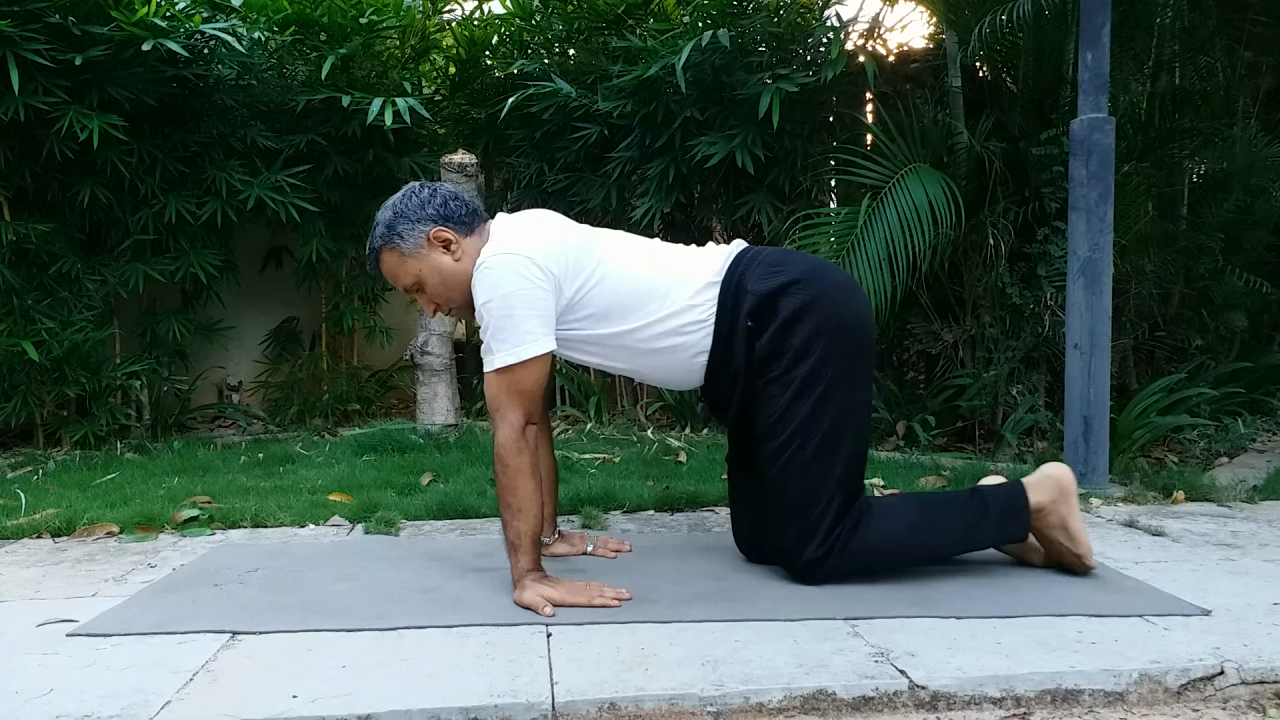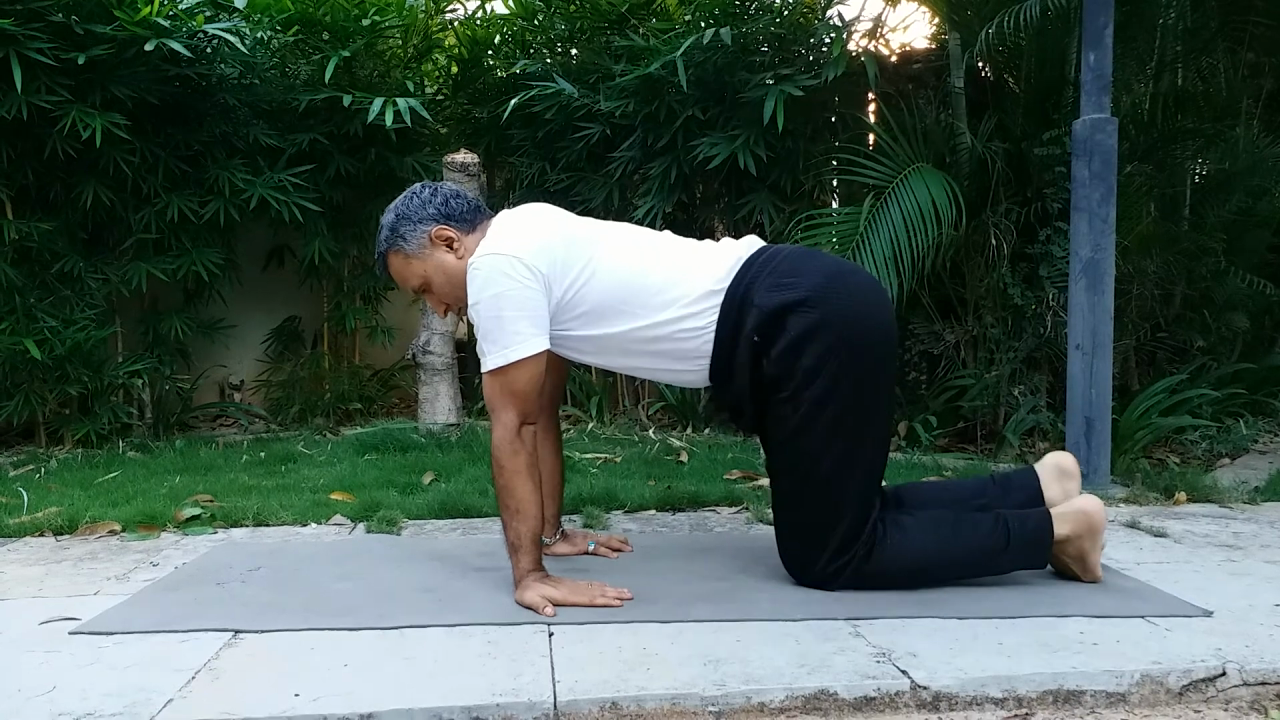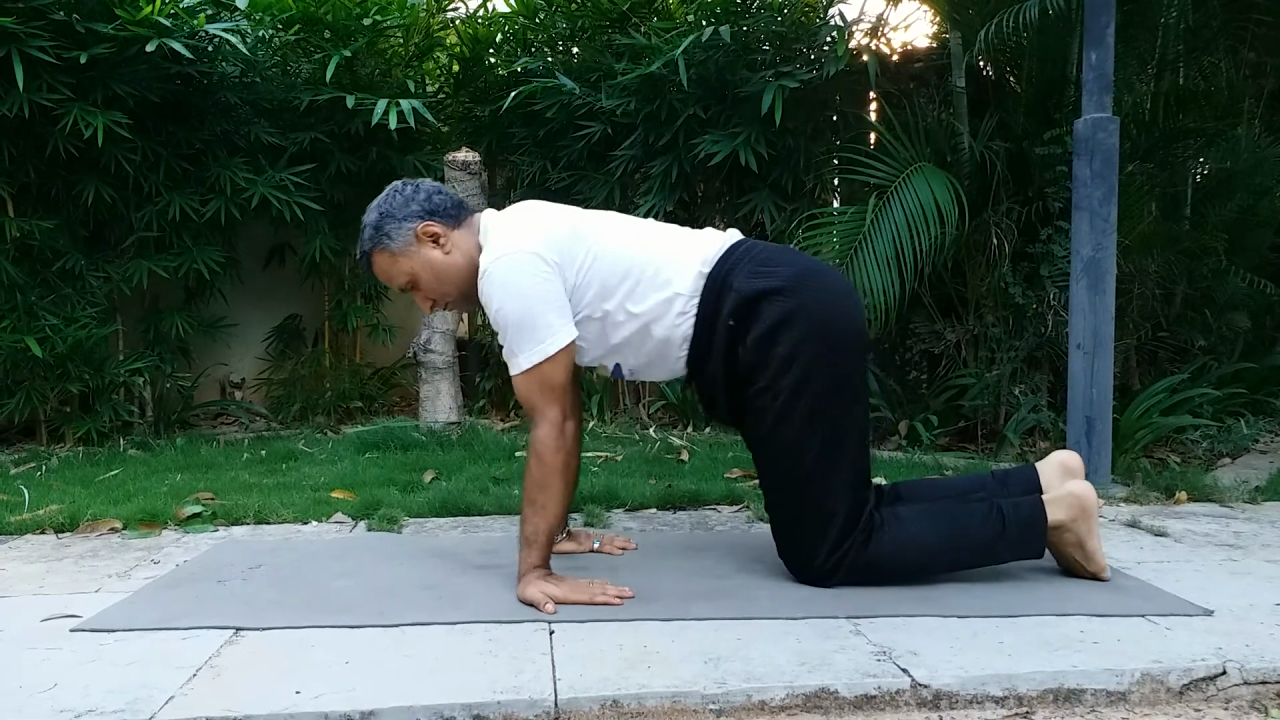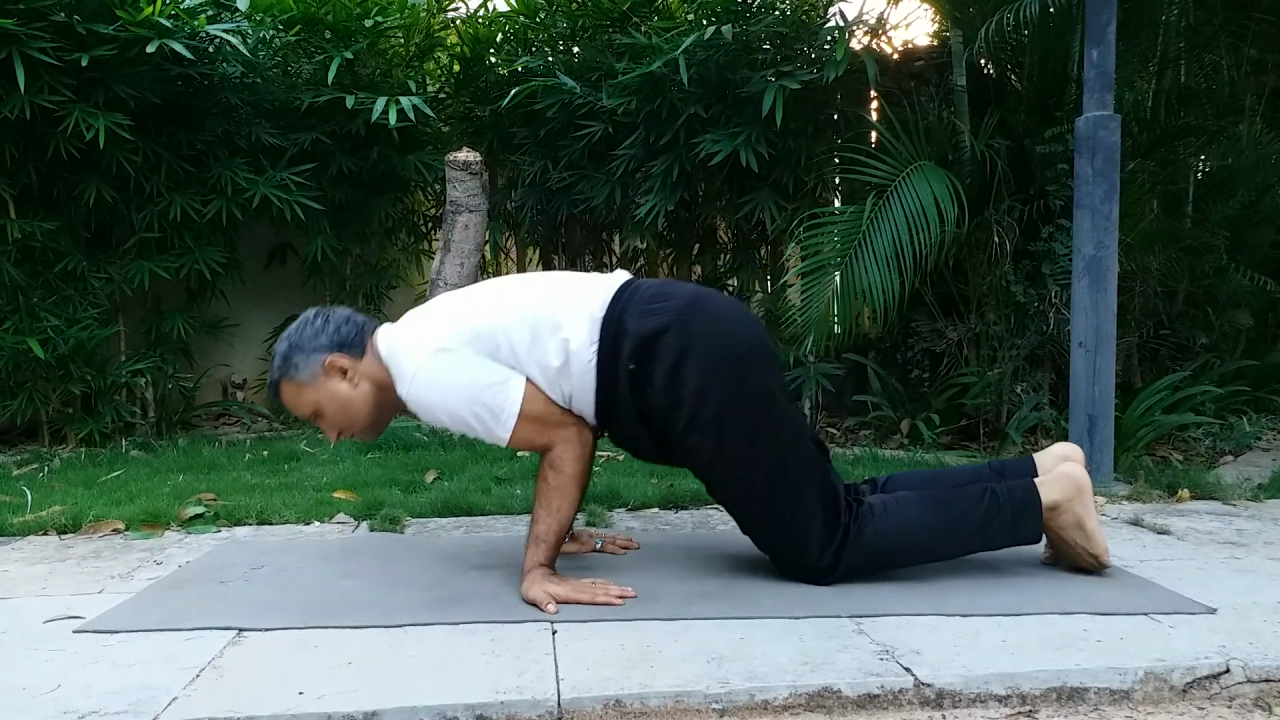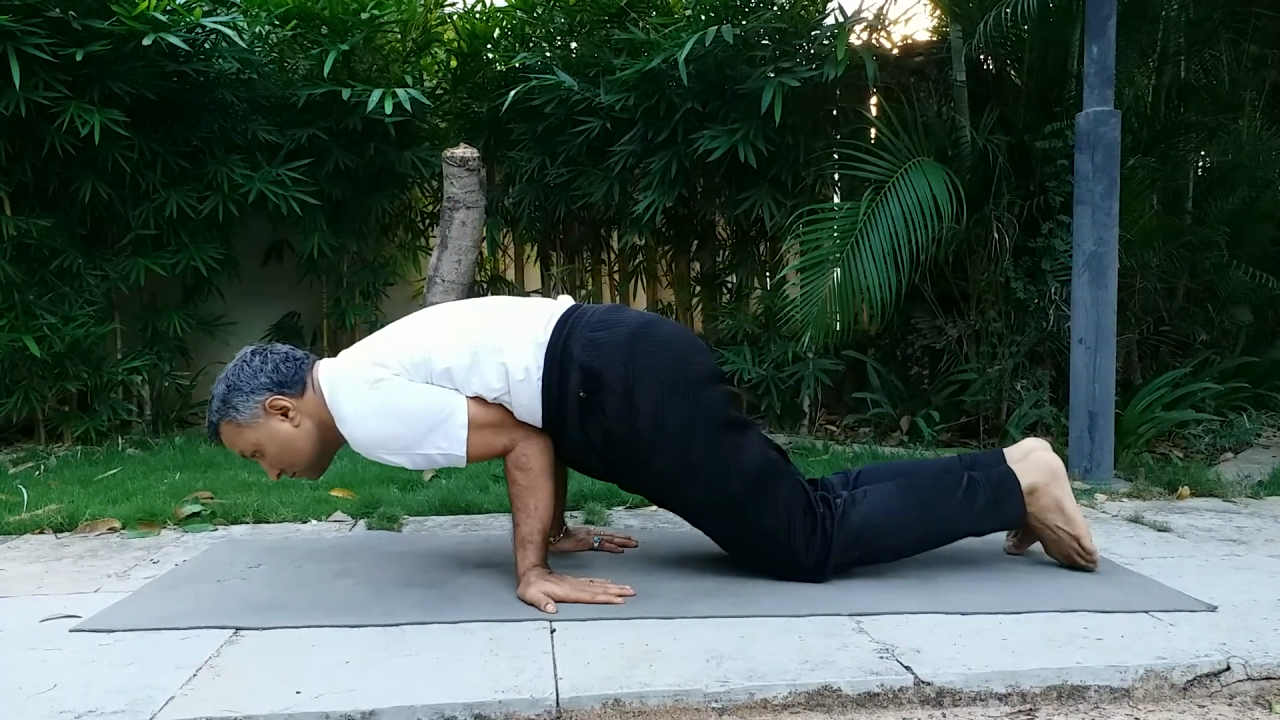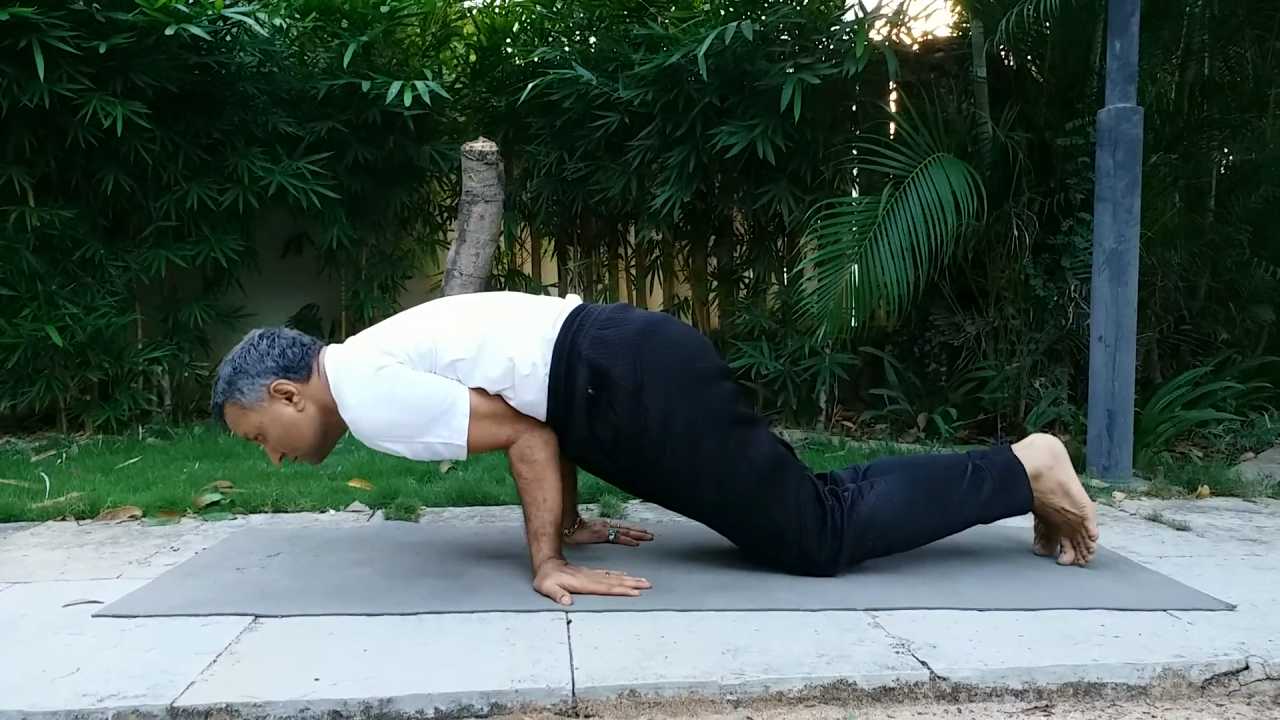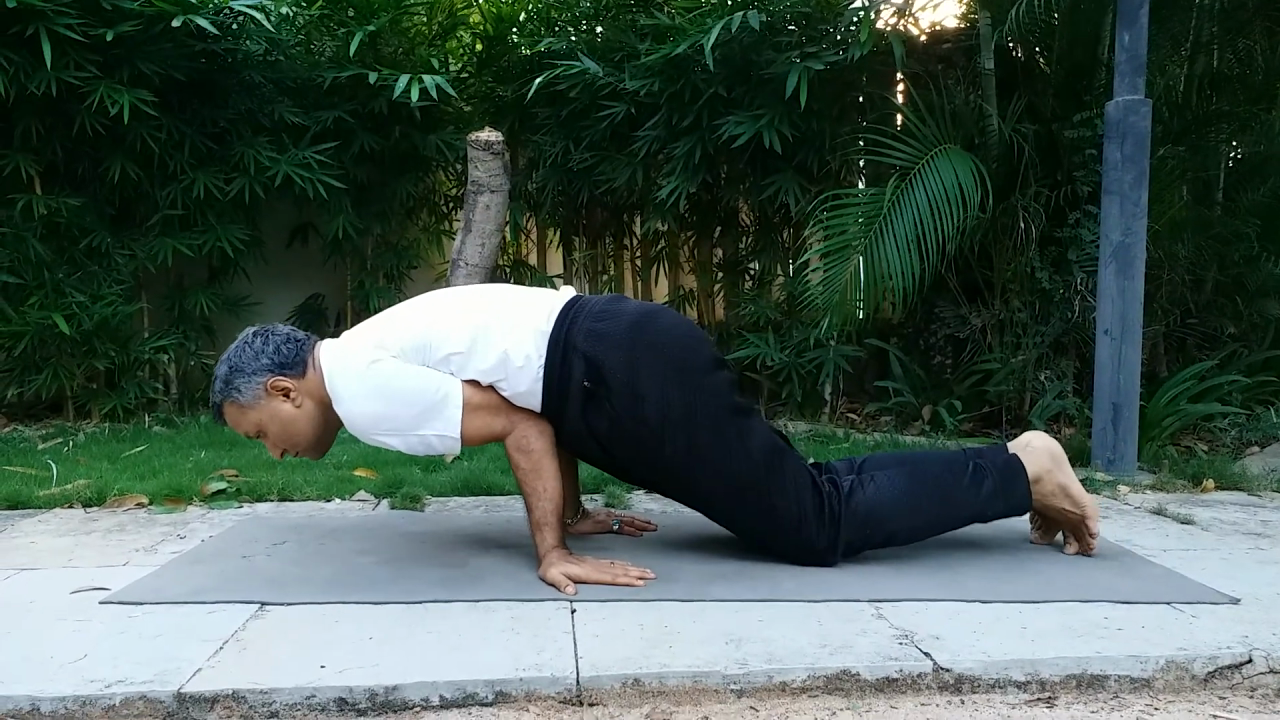
dt=0.7s
person 1, frame 1
left shoulder: (504, 271)
right shoulder: (516, 251)
left elbow: (515, 429)
right elbow: (533, 419)
left wrist: (527, 574)
right wrist: (547, 533)
left hip: (797, 319)
right hip: (781, 321)
left knee: (817, 548)
right knee: (764, 537)
left ankle: (1030, 500)
right ankle: (984, 507)
person 1, frame 2
left shoulder: (496, 267)
right shoulder: (525, 243)
left elbow: (512, 428)
right elbow: (541, 413)
left wrist: (528, 574)
right wrist: (551, 532)
left hip: (809, 325)
right hip: (815, 307)
left knee: (828, 557)
right knee: (829, 515)
left ankle: (1055, 529)
right ankle: (1037, 486)
person 1, frame 3
left shoulder: (509, 267)
right shoulder: (516, 242)
left elbow: (555, 426)
right elbow: (562, 412)
left wrist: (533, 566)
right wrist: (557, 529)
left hip: (782, 321)
right hip: (787, 310)
left knee: (828, 551)
right knee: (836, 514)
left ankle: (1045, 514)
right ankle: (1040, 479)
person 1, frame 4
left shoulder: (423, 370)
right shoulder: (427, 336)
left elbow: (565, 437)
right elbow: (564, 415)
left wrist: (537, 568)
right wrist: (556, 531)
left hip: (688, 359)
right hip: (697, 338)
left knee: (823, 546)
right knee: (826, 509)
left ankle: (1038, 498)
right ankle: (1037, 472)
person 1, frame 5
left shoulder: (360, 408)
right shoulder: (372, 373)
left elbow: (520, 440)
left wrist: (531, 571)
right wrist: (552, 531)
left hip: (628, 386)
right hip: (625, 365)
left knee: (810, 541)
right knee: (800, 506)
left ankle: (1016, 486)
right ankle: (1007, 467)
person 1, frame 6
left shoulder: (365, 396)
right shoulder: (378, 363)
left elbow: (522, 434)
left wrist: (547, 564)
right wrist: (566, 523)
left hip: (633, 385)
right hip: (623, 365)
left knee: (822, 535)
right knee: (804, 505)
left ankle: (1021, 471)
right ankle: (1013, 469)
person 1, frame 7
left shoulder: (359, 392)
right shoulder: (376, 357)
left elbow: (516, 425)
left wrist: (552, 554)
right wrist: (569, 511)
left hip: (627, 373)
right hip: (620, 355)
left knee: (820, 526)
right knee: (798, 493)
left ankle: (1020, 472)
right ankle: (1011, 466)
